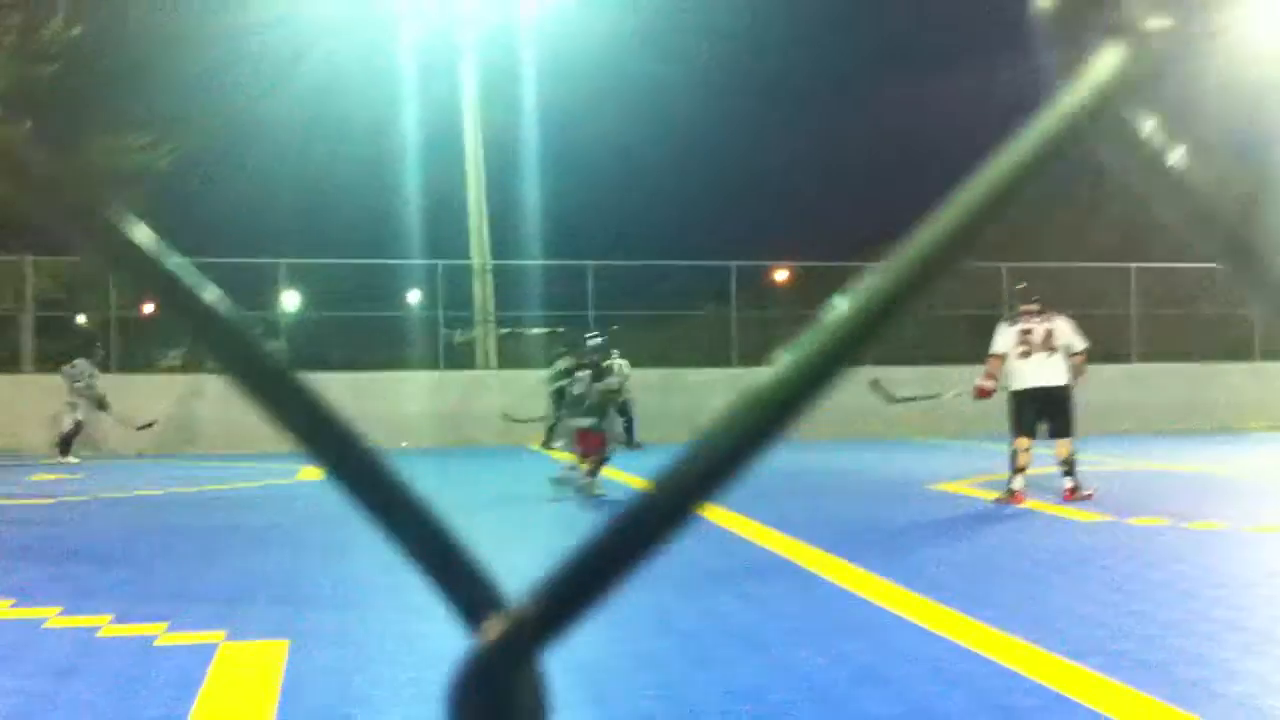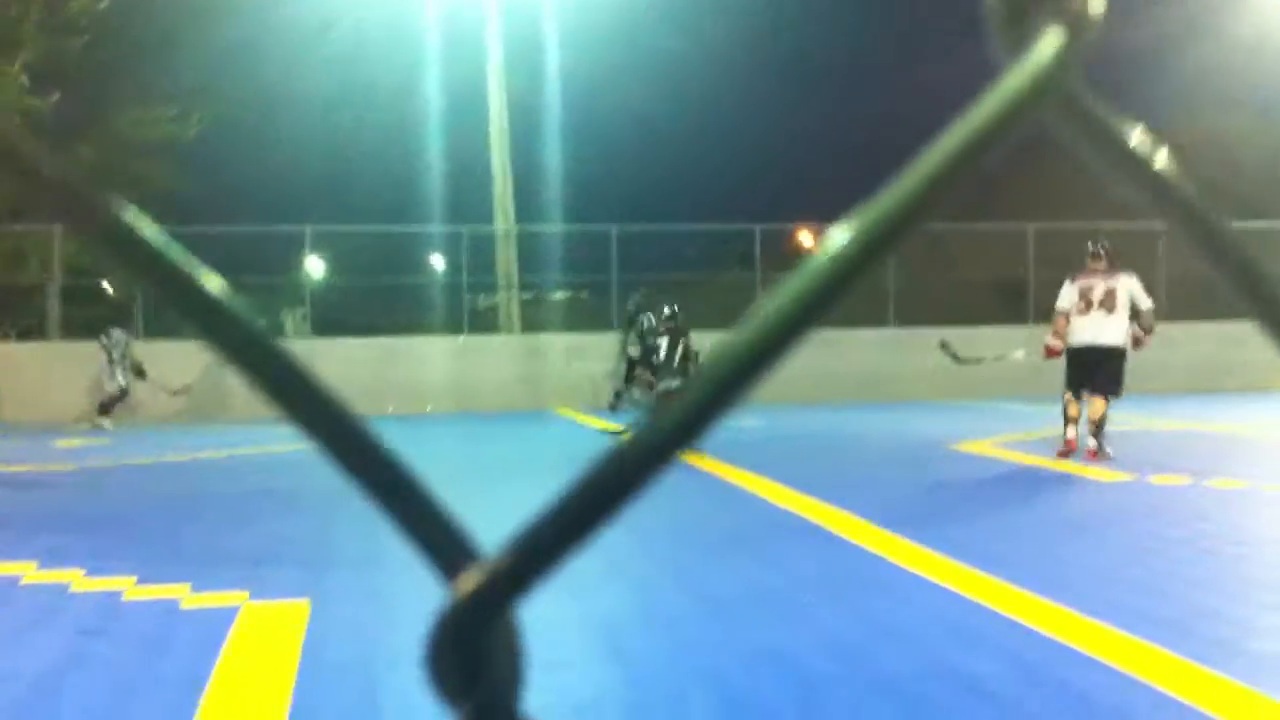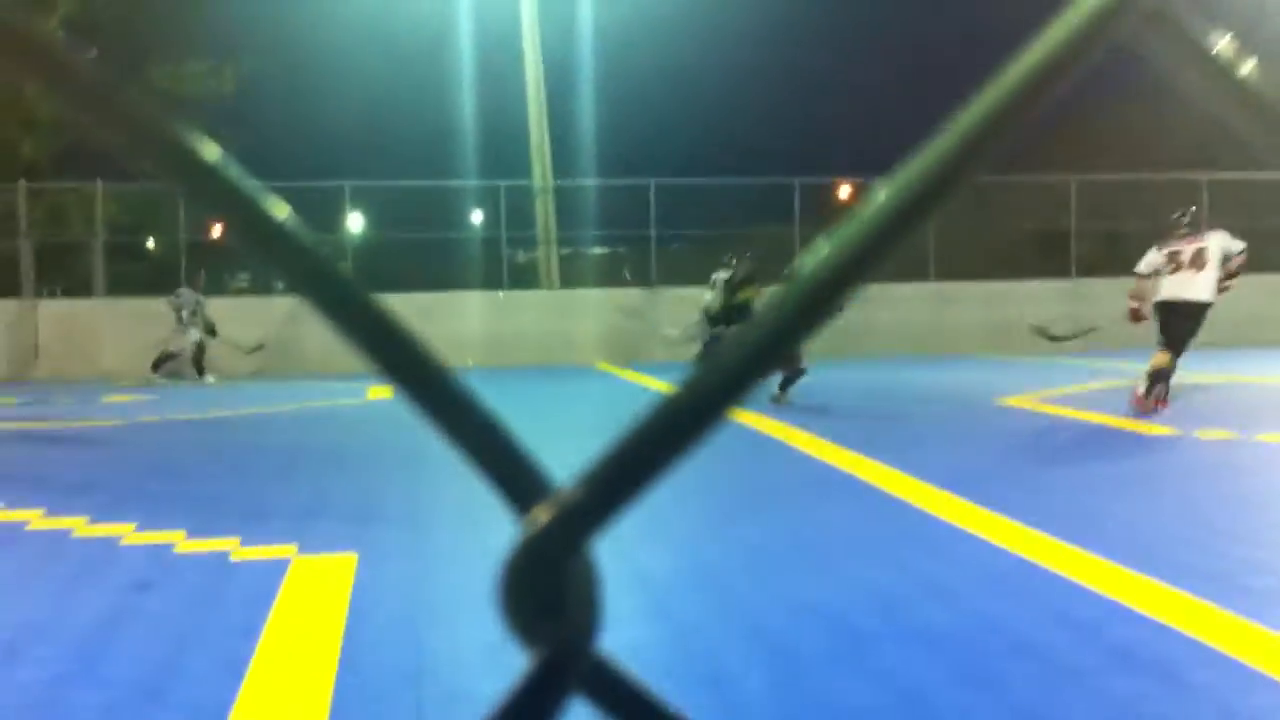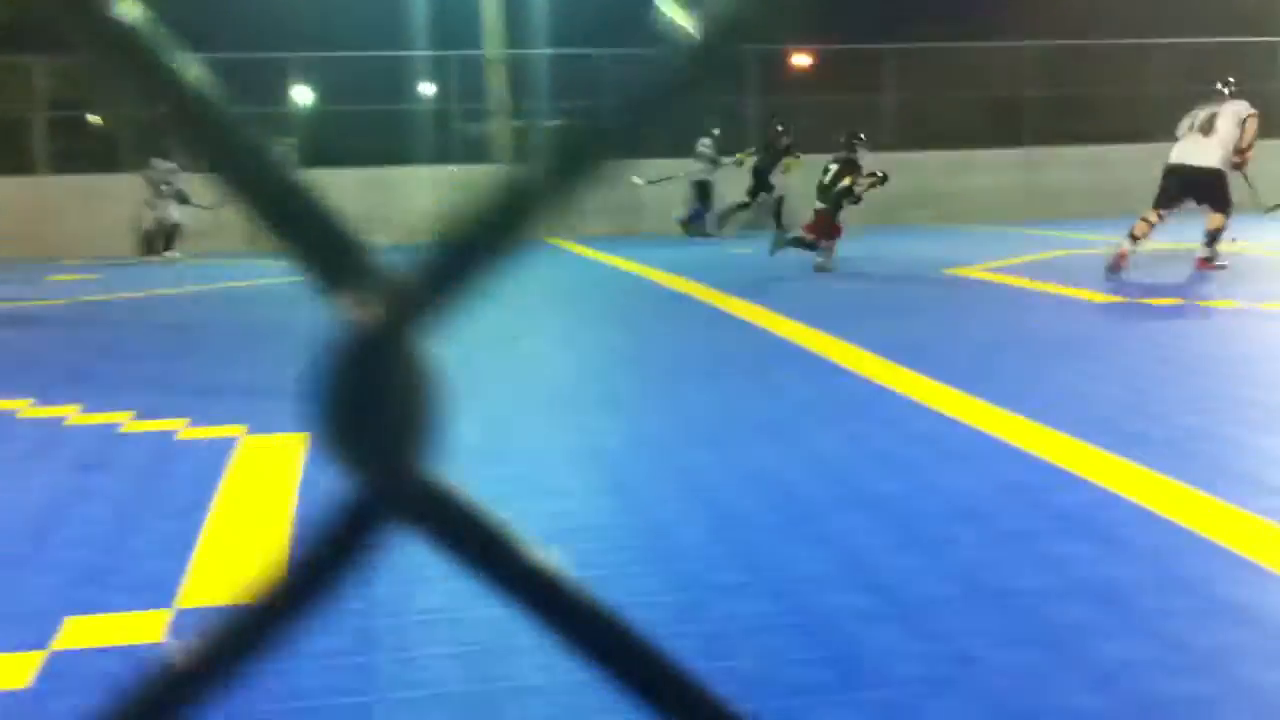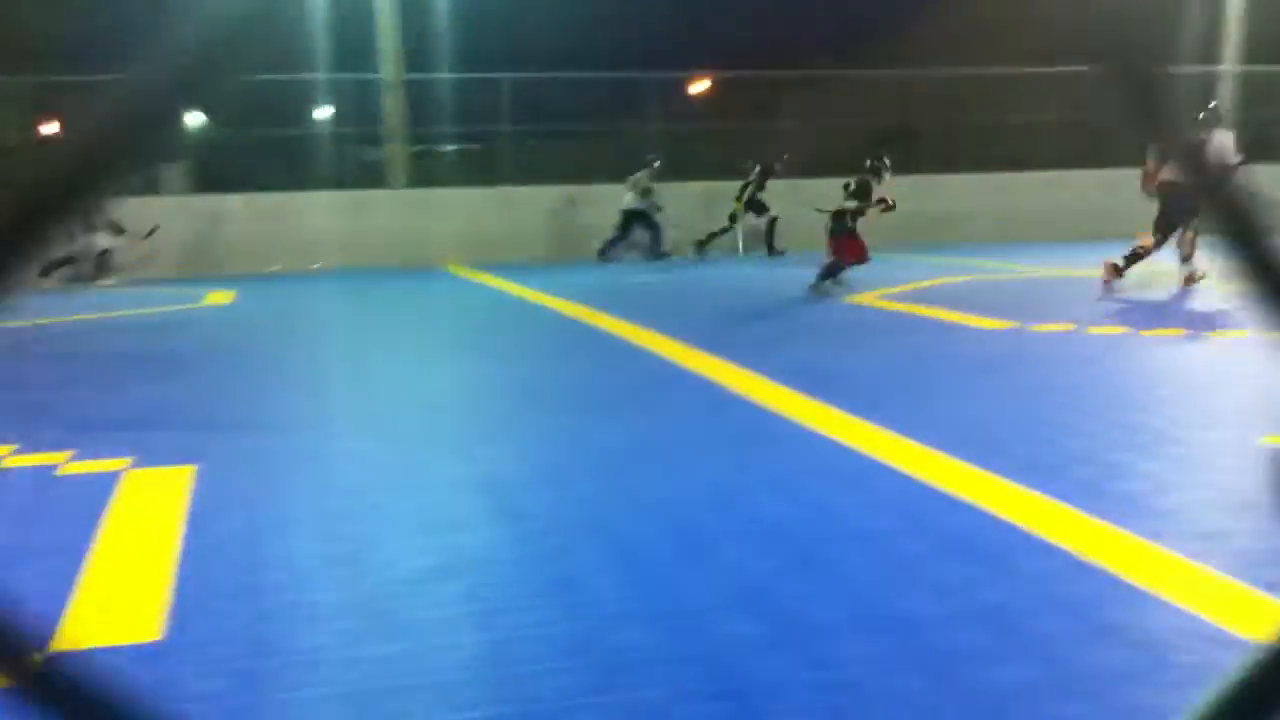
dt=0.3s
person 1, frame 1
left shoulder: (1008, 325)
right shoulder: (1060, 321)
left elbow: (997, 356)
right elbow: (1079, 353)
left wrist: (986, 382)
right wrist: (1072, 377)
left hip: (1024, 389)
right hip: (1058, 387)
left knee: (1022, 437)
right knee: (1063, 437)
left ankle: (1015, 489)
right ankle: (1071, 487)
person 1, frame 2
left shoulder: (1075, 281)
right shoulder: (1127, 279)
left elbow: (1062, 313)
right elbow: (1146, 309)
left wrist: (1054, 341)
right wrist: (1143, 334)
left hip: (1079, 344)
right hip: (1111, 345)
left knee: (1073, 391)
right knee: (1101, 394)
left ankle: (1069, 439)
right ankle: (1094, 445)
person 1, frame 3
left shoulder: (1162, 247)
right shoulder: (1215, 237)
left elbow: (1142, 274)
right elbow: (1239, 252)
left wrist: (1136, 304)
right wrist: (1226, 278)
left hip: (1165, 300)
right hip: (1196, 302)
left knee: (1169, 345)
right knee: (1172, 348)
left ankle: (1158, 391)
right ankle: (1145, 393)
person 1, frame 4
left shoulder: (1199, 111)
right shoulder: (1238, 107)
left elbow: (1181, 135)
right elbow: (1251, 119)
right wrist: (1243, 153)
left hip: (1176, 165)
right hip: (1210, 170)
left knee: (1158, 211)
right knee: (1221, 209)
left ankle: (1124, 251)
right ankle: (1206, 255)
person 1, frame 5
right shoulder: (1224, 136)
left elbow: (1154, 155)
right elbow: (1233, 163)
left wrist: (1149, 179)
left hip: (1166, 184)
right hip: (1185, 190)
left knee: (1190, 223)
right knee: (1160, 235)
left ankle: (1188, 271)
right ankle: (1119, 267)
